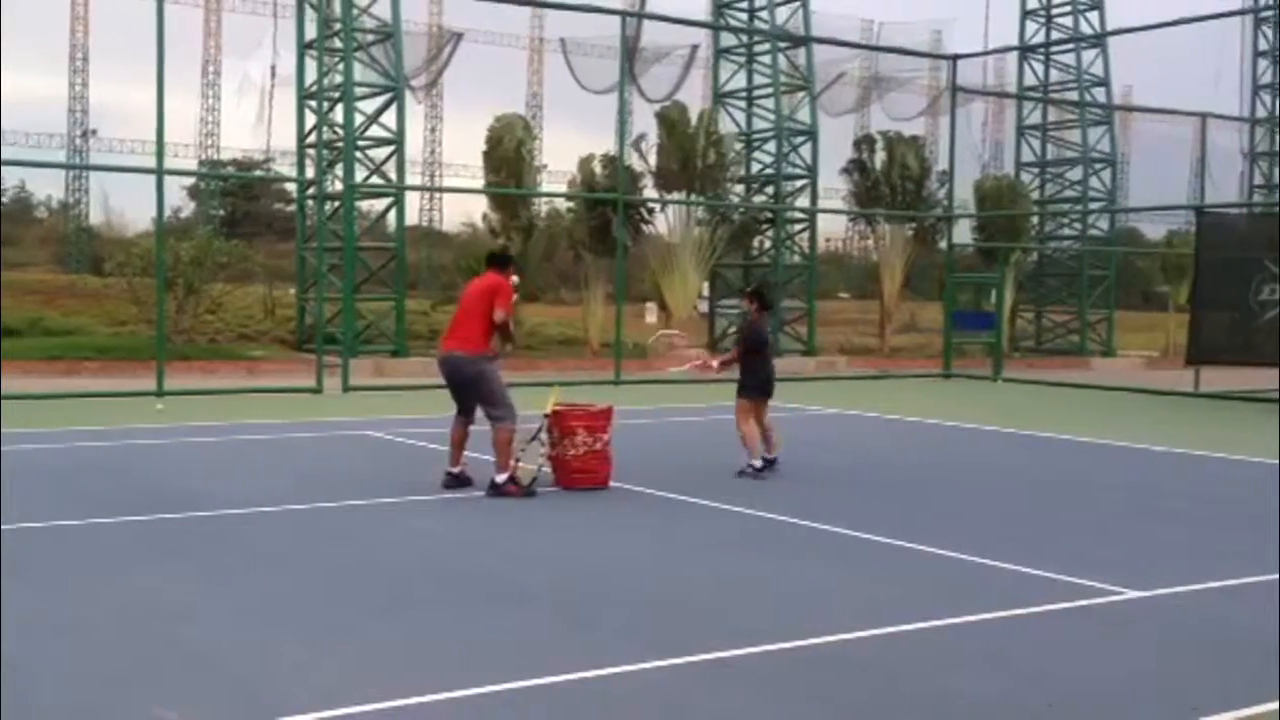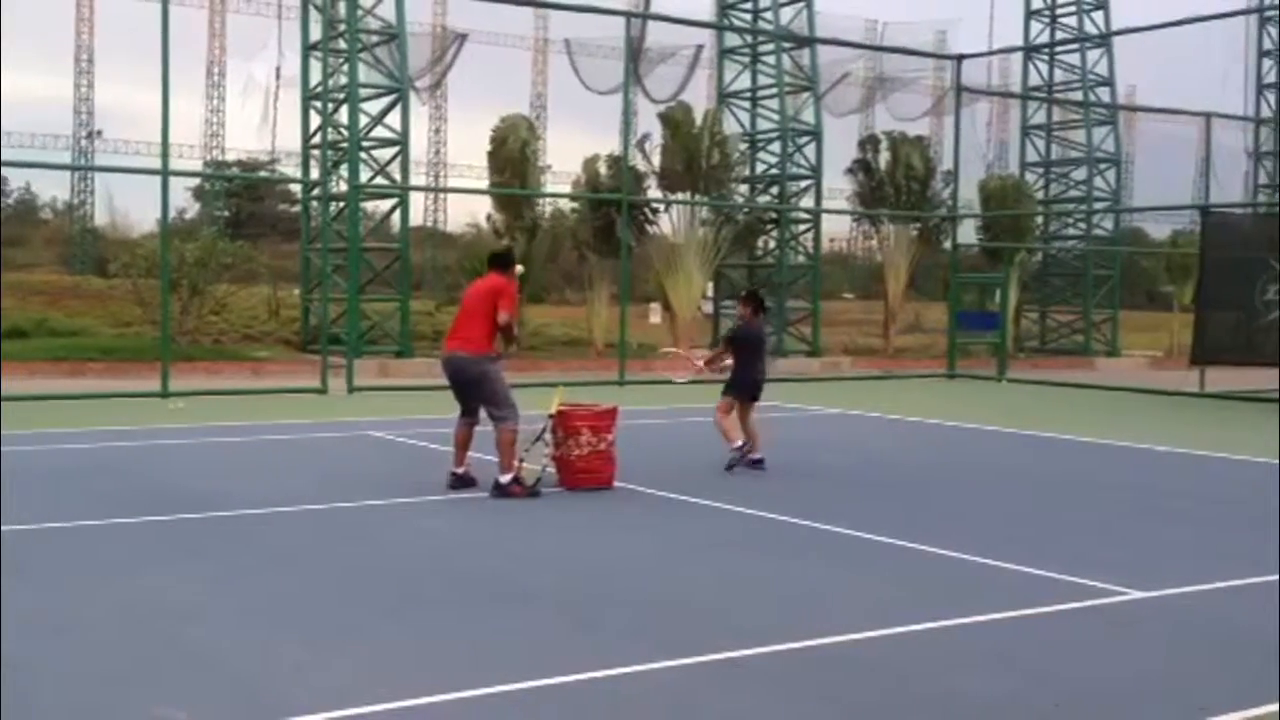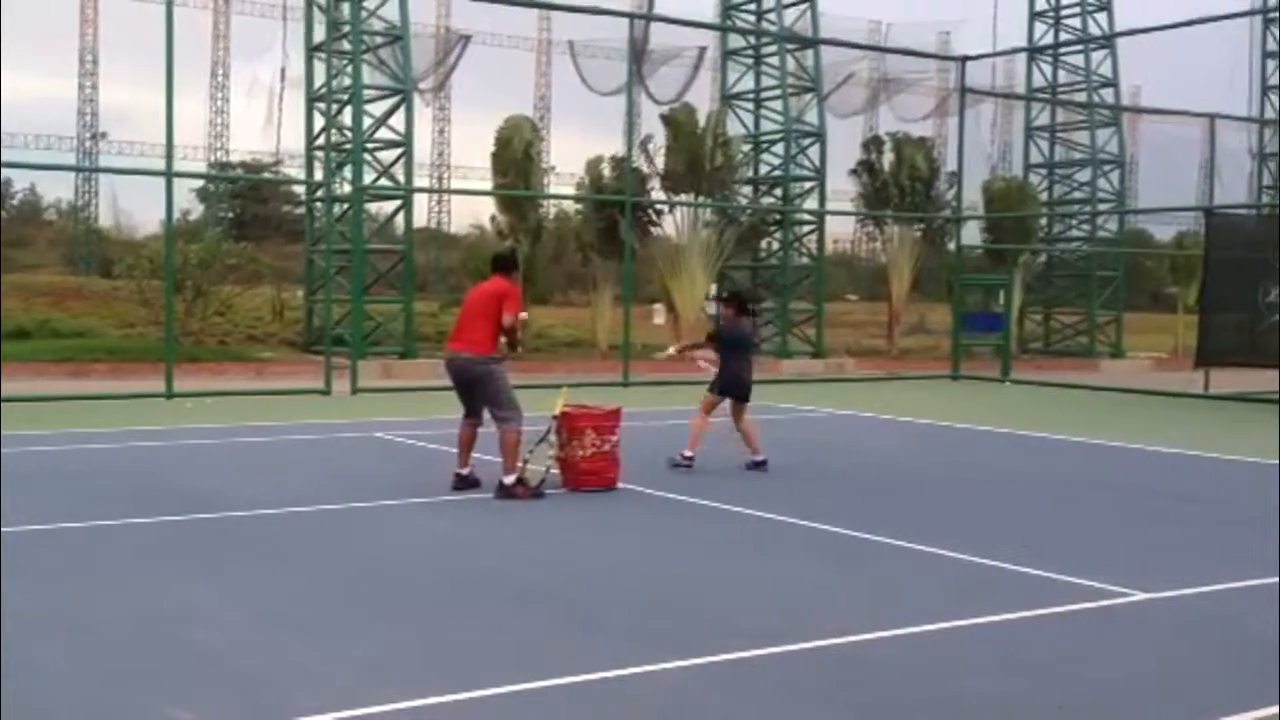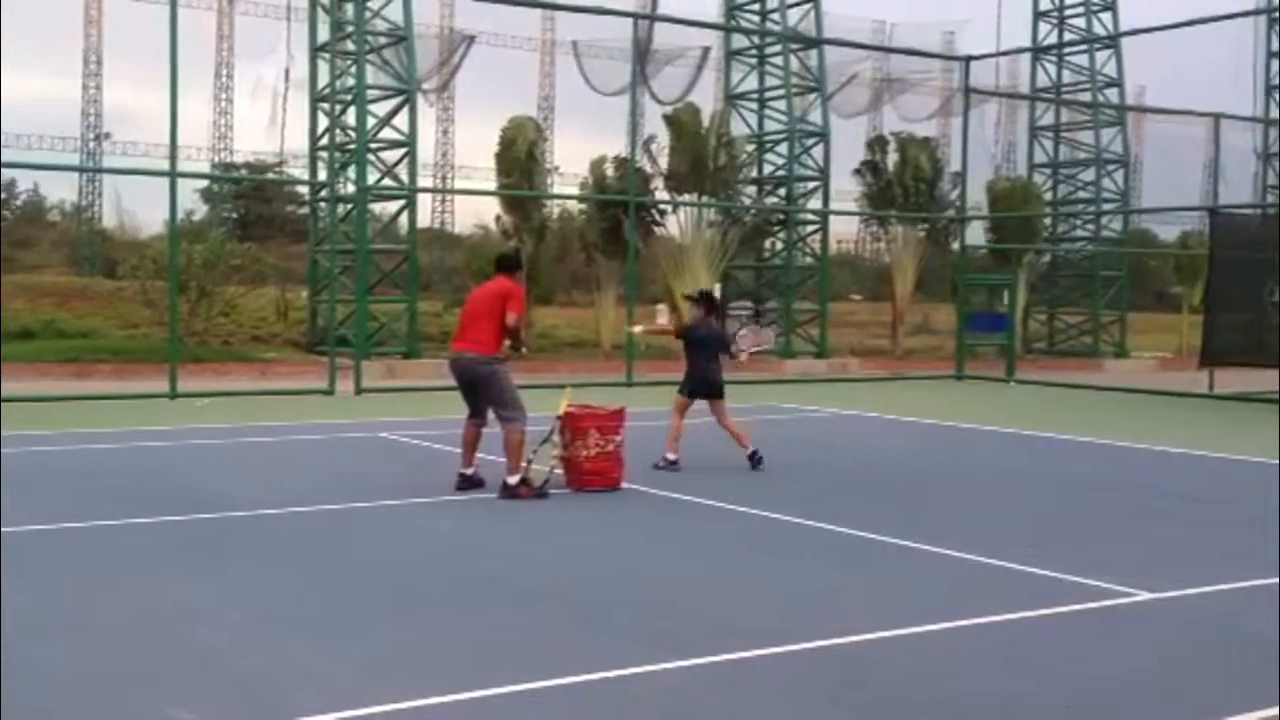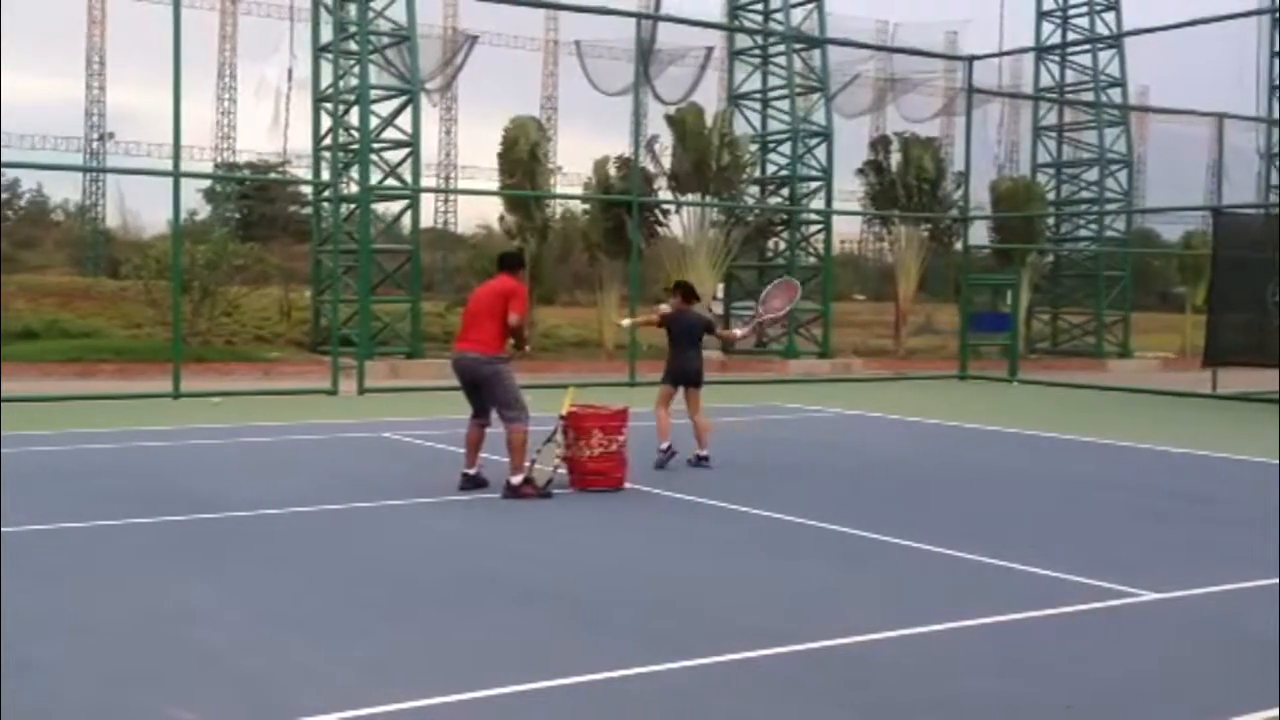
dt=0.2s
person 1, frame 1
left shoulder: (474, 284)
right shoulder: (502, 284)
right elbow: (500, 318)
right wrist: (508, 336)
left hip: (447, 354)
right hip: (473, 357)
left knee: (464, 413)
right knee: (504, 416)
left ankle: (454, 472)
right ankle: (502, 479)
person 1, frame 2
left shoulder: (475, 286)
right shoulder: (505, 285)
right elbow: (503, 320)
right wrist: (511, 338)
left hip: (450, 355)
right hip: (476, 357)
left knee: (468, 414)
right knee: (506, 416)
left ankle: (458, 473)
right ankle: (506, 480)
person 1, frame 3
left shoulder: (476, 290)
right shoulder: (510, 289)
right elbow: (508, 323)
right wrist: (514, 342)
left hip: (454, 356)
right hip: (481, 359)
left knee: (471, 415)
right knee: (510, 417)
left ankle: (463, 474)
right ankle: (510, 481)
person 1, frame 4
left shoulder: (478, 290)
right shoulder: (514, 289)
right elbow: (511, 323)
right wrist: (517, 343)
left hip: (458, 356)
right hip: (484, 358)
left knee: (476, 414)
right knee: (514, 417)
left ankle: (466, 473)
right ankle: (513, 482)
person 1, frame 5
left shoulder: (481, 289)
right shoulder: (516, 287)
right elbow: (513, 322)
right wrist: (521, 341)
left hip: (461, 355)
right hip: (487, 358)
left knee: (479, 414)
right knee: (516, 416)
left ankle: (470, 474)
right ankle: (516, 482)
person 2, frame 1
left shoulder: (749, 327)
right shoulder: (762, 324)
left elbow: (735, 355)
left wrist: (718, 362)
right wrist: (724, 361)
left hip: (752, 377)
right hip: (766, 377)
left knee: (744, 421)
right knee: (760, 418)
left ankle: (755, 464)
right ankle: (769, 457)
person 2, frame 2
left shoulder: (740, 329)
right shoulder: (759, 328)
left elbow: (721, 351)
left wrist: (705, 362)
right wrist: (724, 363)
left hip: (742, 378)
right hip: (757, 378)
left knee: (721, 415)
right knee: (745, 418)
left ankle: (738, 446)
right ankle: (755, 457)
person 2, frame 3
left shoulder: (723, 329)
right shoulder: (747, 330)
left elbow: (700, 344)
left wrist: (677, 349)
left hip: (727, 377)
right hip: (745, 379)
left knee: (702, 413)
right knee: (740, 419)
left ankle: (688, 455)
right ankle: (759, 458)
person 2, frame 4
left shoulder: (692, 328)
right shoulder: (718, 331)
left elbow: (666, 330)
right elbow: (729, 352)
left wrist: (642, 329)
right wrist: (741, 357)
left hip: (695, 378)
right hip: (715, 378)
left knee: (677, 416)
right knee: (723, 418)
left ankle: (671, 458)
right ankle: (751, 452)
person 2, frame 5
left shoulder: (673, 317)
right shoulder: (701, 319)
left elbow: (650, 320)
right elbow: (722, 335)
left wrist: (630, 322)
right wrist: (737, 334)
left hip: (676, 367)
right hip: (695, 368)
left knee: (661, 406)
right knee: (695, 412)
left ankle: (665, 447)
right ankle: (703, 454)
